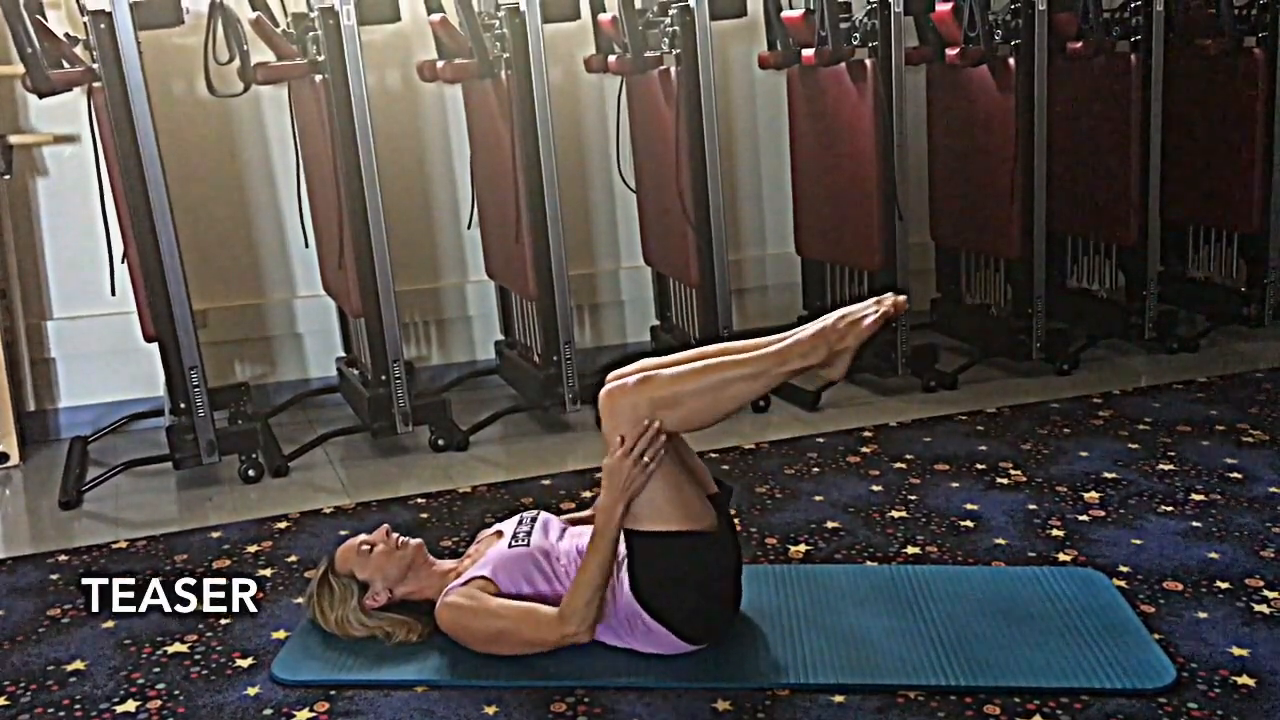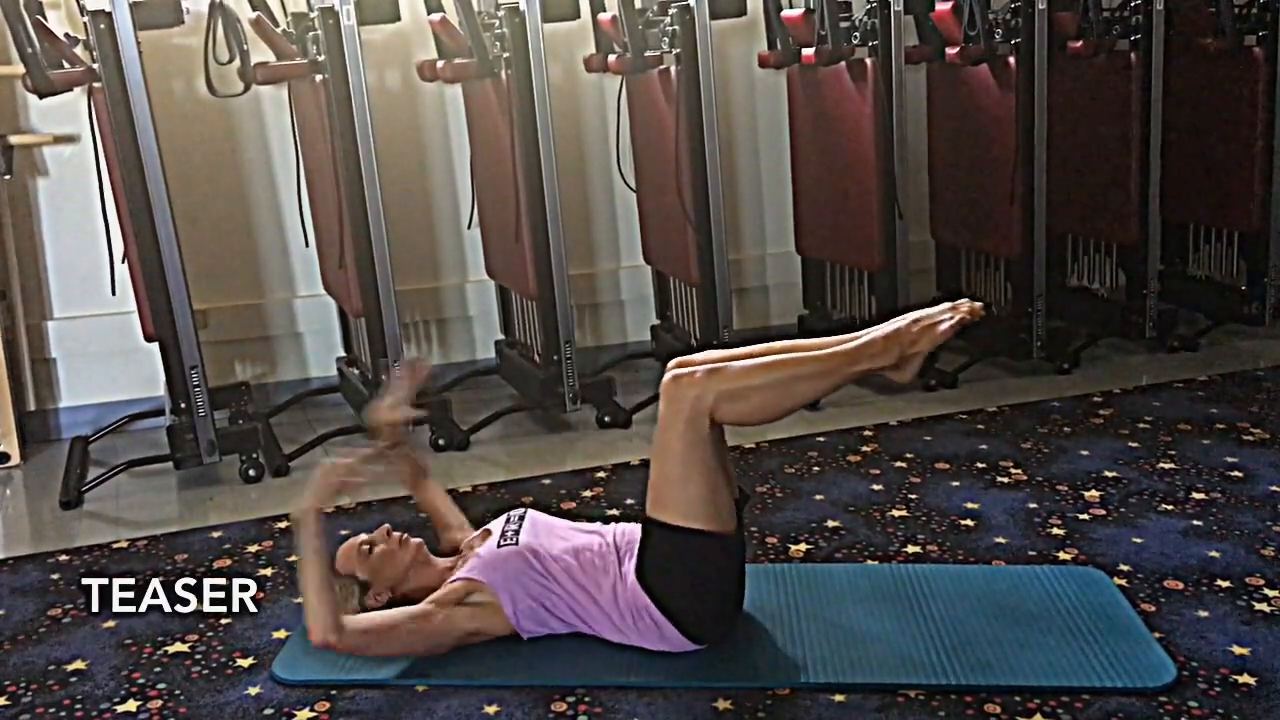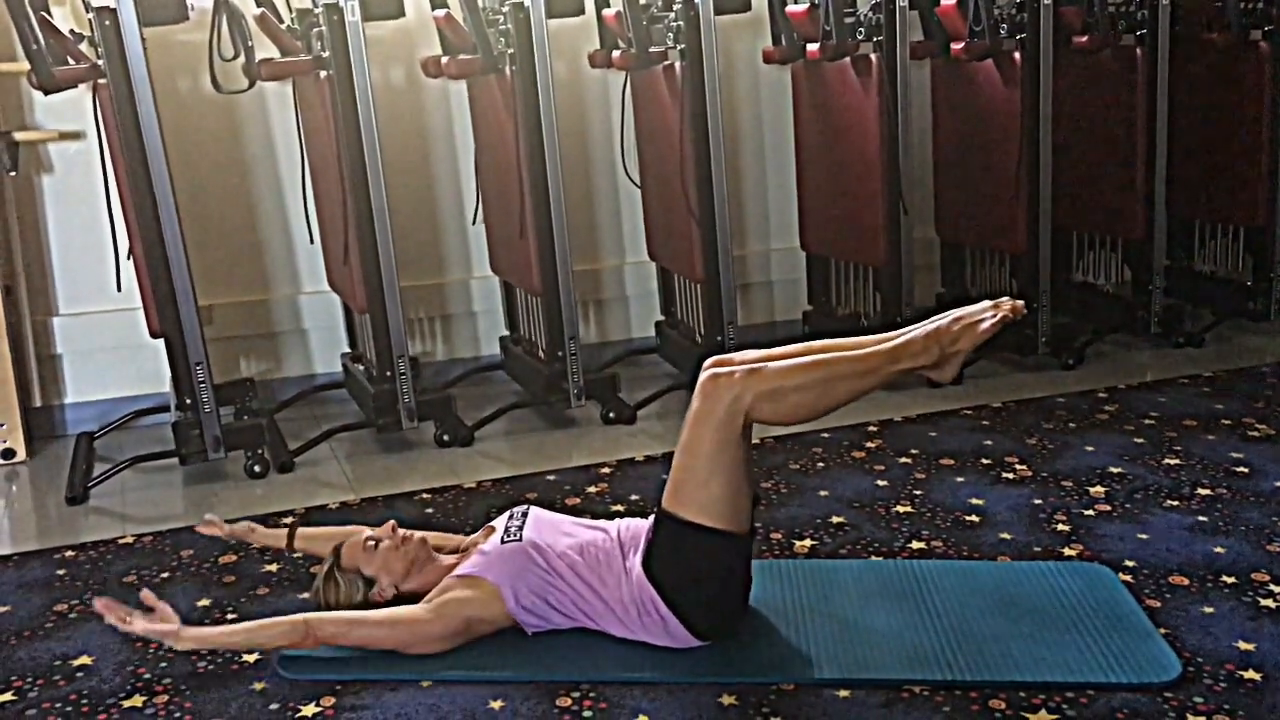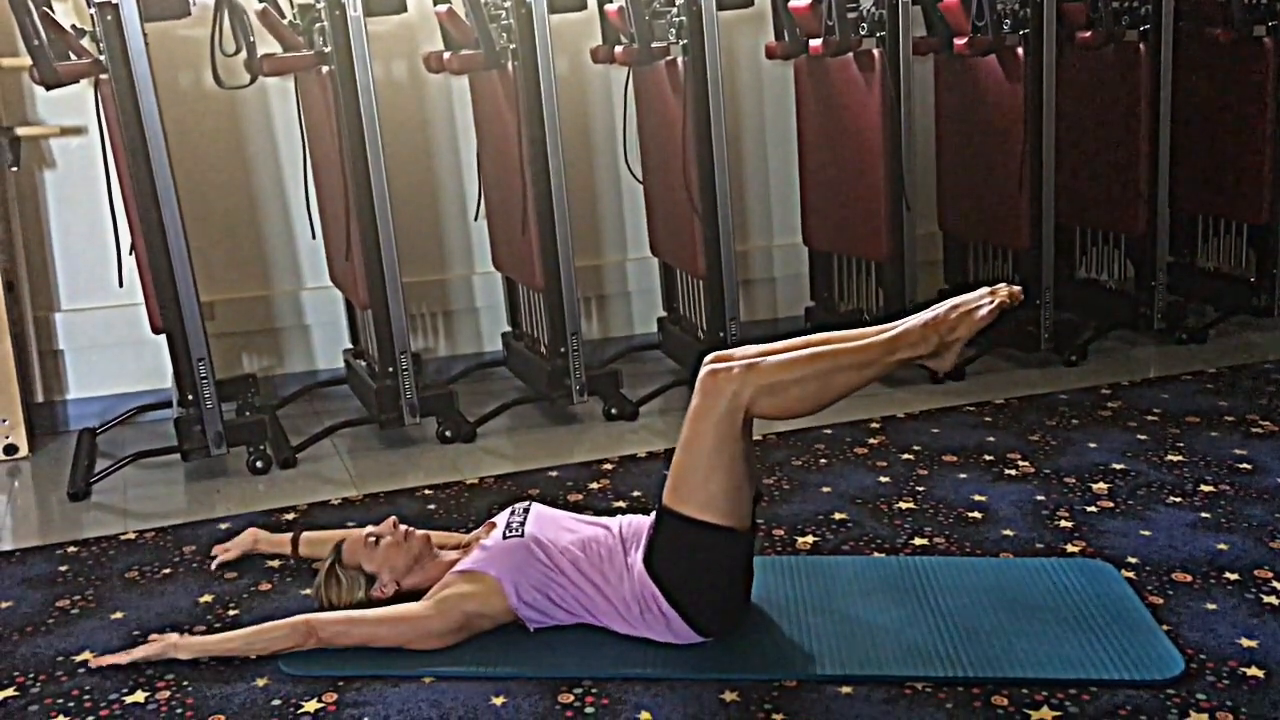
dt=0.5s
person 1, frame 1
left shoulder: (485, 547)
right shoulder: (456, 610)
left elbow: (579, 528)
right elbow: (574, 623)
left wrist: (620, 496)
right wrist: (614, 502)
left hip: (695, 563)
right hip: (683, 602)
left knee: (630, 387)
right knee: (625, 399)
left ankle: (812, 344)
right ankle: (811, 348)
person 1, frame 2
left shoulder: (479, 555)
right shoulder: (450, 612)
left elbow: (423, 483)
right elbow: (331, 629)
left wrist: (389, 432)
right wrist: (313, 513)
left hip: (687, 572)
right hip: (681, 601)
left knee: (695, 377)
right knee: (686, 387)
left ankle: (891, 346)
right ankle: (886, 347)
person 1, frame 3
left shoulder: (473, 550)
right shoulder: (449, 609)
left elbow: (366, 526)
right elbow: (314, 629)
left wrist: (262, 533)
right wrist: (182, 633)
left hip: (676, 563)
right hip: (685, 597)
left knee: (731, 377)
right knee: (726, 386)
left ankle: (918, 349)
right ankle: (916, 351)
person 1, frame 4
left shoulder: (471, 547)
right shoulder: (448, 605)
left elbow: (360, 537)
right elbow: (317, 628)
left wrist: (276, 539)
right wrist: (183, 647)
left hip: (679, 560)
right hip: (687, 592)
left knee: (732, 373)
right knee: (727, 380)
left ankle: (917, 339)
right ankle: (915, 339)
